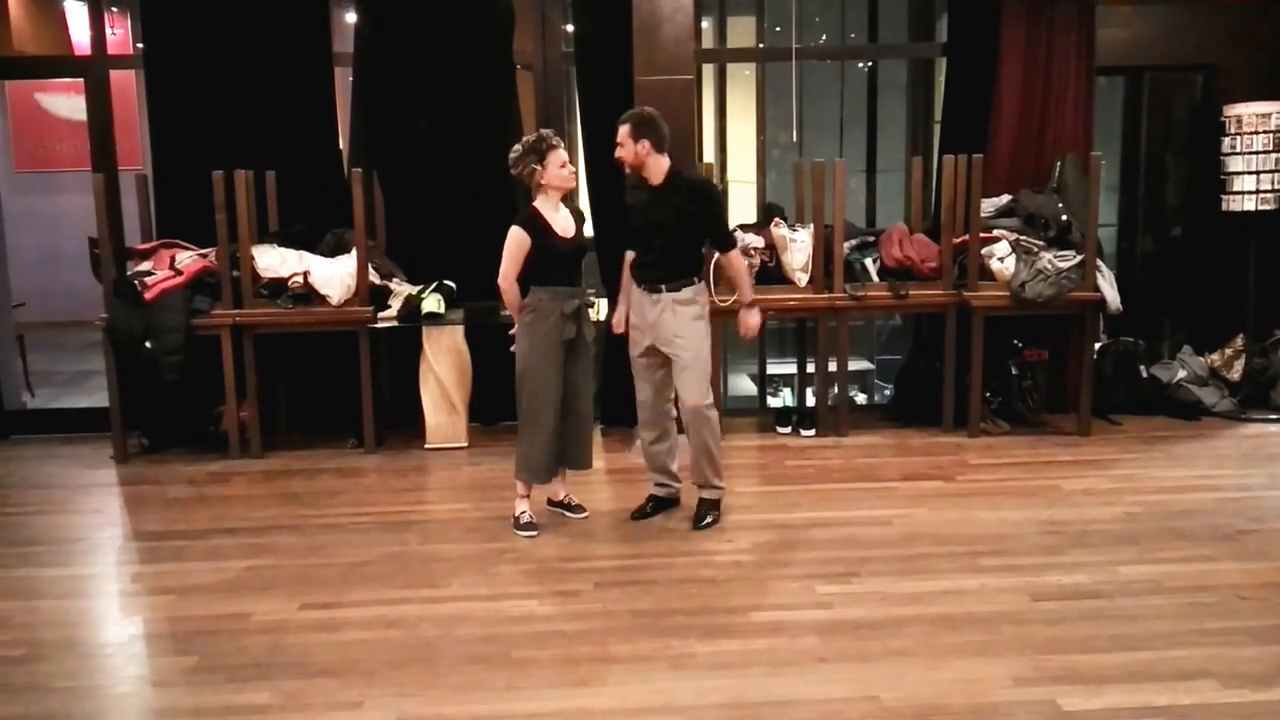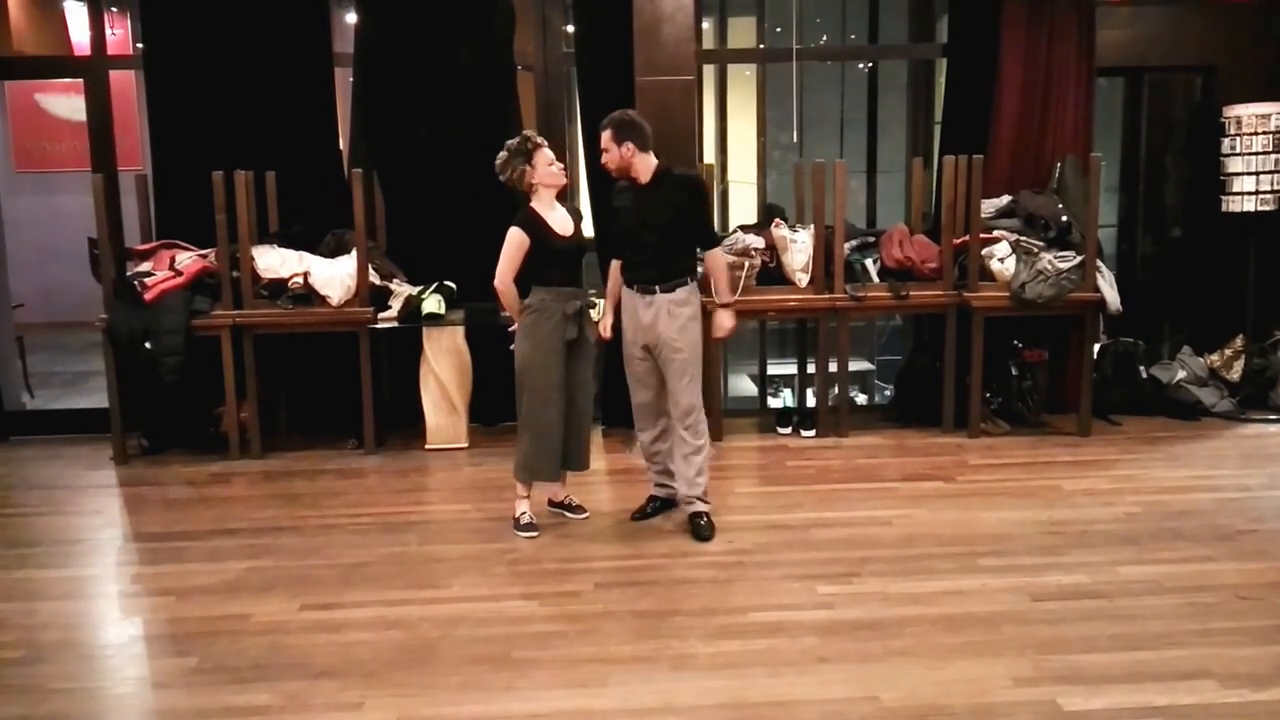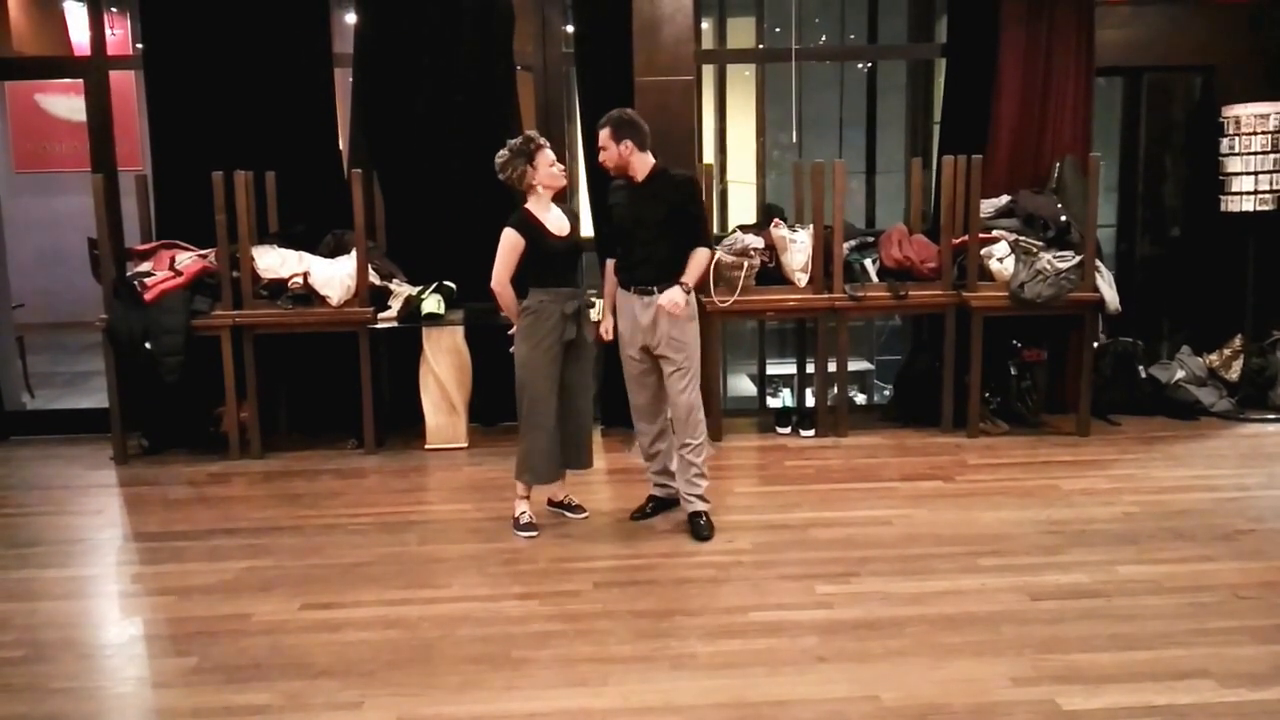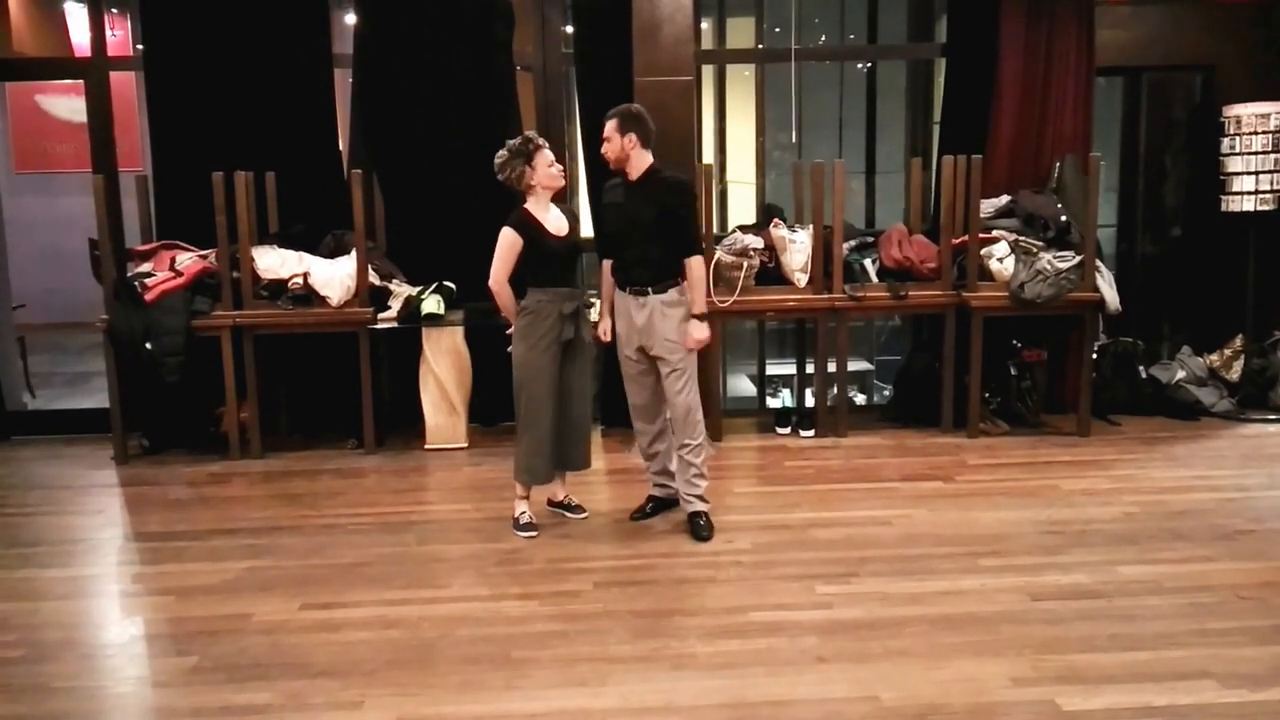
dt=0.3s
person 1, frame 1
left shoulder: (697, 190)
right shoulder: (632, 190)
left elbow: (727, 248)
left wrist: (748, 303)
right wrist: (622, 303)
left hip: (684, 302)
right hip: (642, 302)
left knee: (695, 401)
right knee: (649, 406)
left ankle: (710, 490)
right ankle: (664, 488)
person 1, frame 2
left shoulder: (686, 186)
right shoulder: (619, 194)
left elbow: (711, 248)
left wrist: (724, 304)
right wrist: (608, 309)
left hip: (677, 301)
right hip: (634, 304)
left knee: (687, 405)
right knee: (646, 406)
left ankle: (696, 502)
right ankle: (664, 487)
person 1, frame 3
left shoulder: (681, 186)
right shoulder: (616, 193)
left elbow: (702, 246)
left wrist: (683, 287)
right wrist: (607, 311)
left hip: (670, 304)
right hip: (629, 305)
left knee: (686, 406)
right knee: (645, 407)
left ankle: (695, 501)
right ankle: (663, 487)
person 1, frame 4
left shoulder: (675, 189)
right shoulder: (611, 192)
left elbow: (693, 256)
left wrist: (698, 316)
right wrist: (605, 313)
left hip: (668, 303)
right hip: (626, 306)
left knee: (683, 406)
right knee: (643, 407)
left ankle: (695, 501)
right ankle: (663, 488)
person 2, frame 1
left shoulder: (576, 215)
right shoulder: (527, 222)
right elbow: (506, 281)
right wrist: (523, 319)
left hip: (576, 316)
right hip: (543, 319)
left knee: (576, 405)
right knee: (538, 408)
left ankle: (558, 490)
right ankle: (522, 501)
person 2, frame 2
left shoulder: (572, 214)
right shoulder: (526, 222)
right elbow: (503, 281)
left wrist: (581, 311)
right wrist: (523, 320)
left hip: (577, 317)
right hip: (544, 319)
left knee: (575, 406)
right knee: (539, 409)
left ankle: (558, 491)
right ankle: (522, 502)
person 2, frame 3
left shoulder: (568, 215)
right shoulder: (521, 223)
right elbow: (499, 283)
left wrist: (576, 308)
right wrist: (520, 321)
left hip: (576, 317)
right hip: (542, 320)
left knee: (574, 405)
right knee: (538, 410)
left ankle: (558, 491)
right ankle: (522, 502)
person 2, frame 4
left shoulder: (567, 216)
right shoulder: (520, 223)
right elbow: (498, 282)
left wrist: (577, 310)
right wrist: (519, 321)
left hip: (574, 319)
right hip: (540, 321)
left knee: (572, 406)
right knee: (536, 410)
left ankle: (558, 490)
right ankle: (522, 501)
